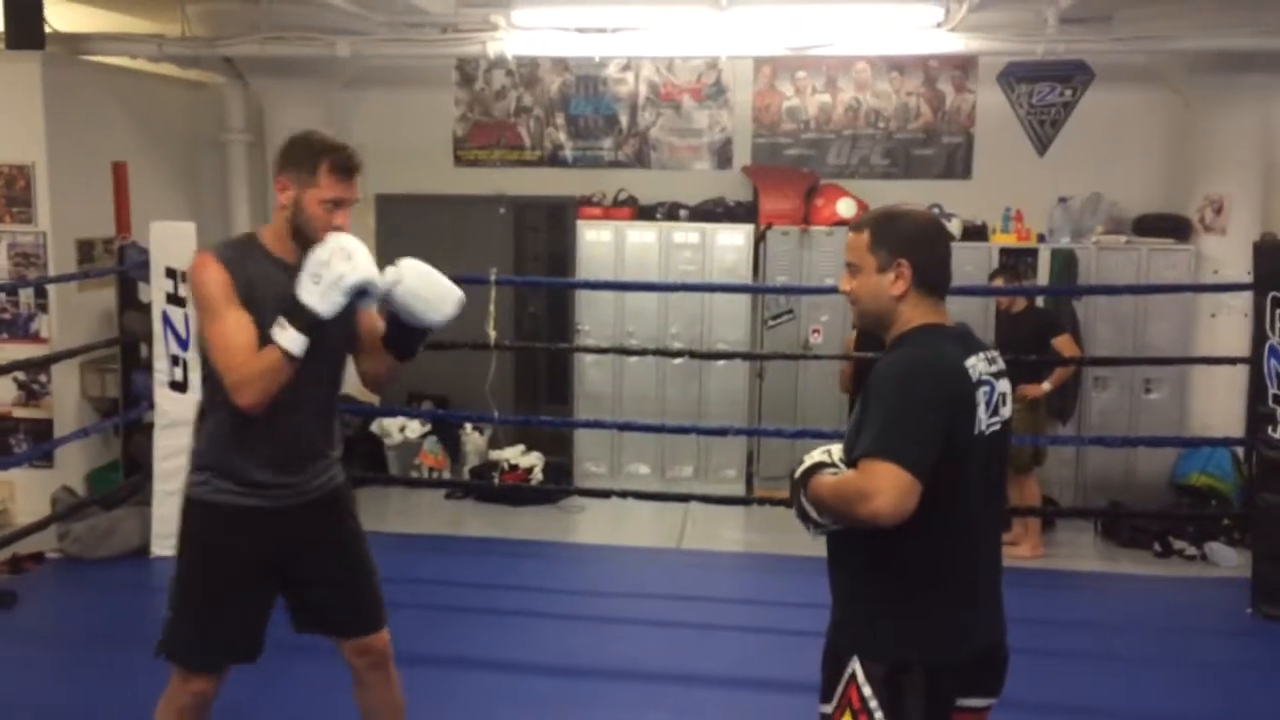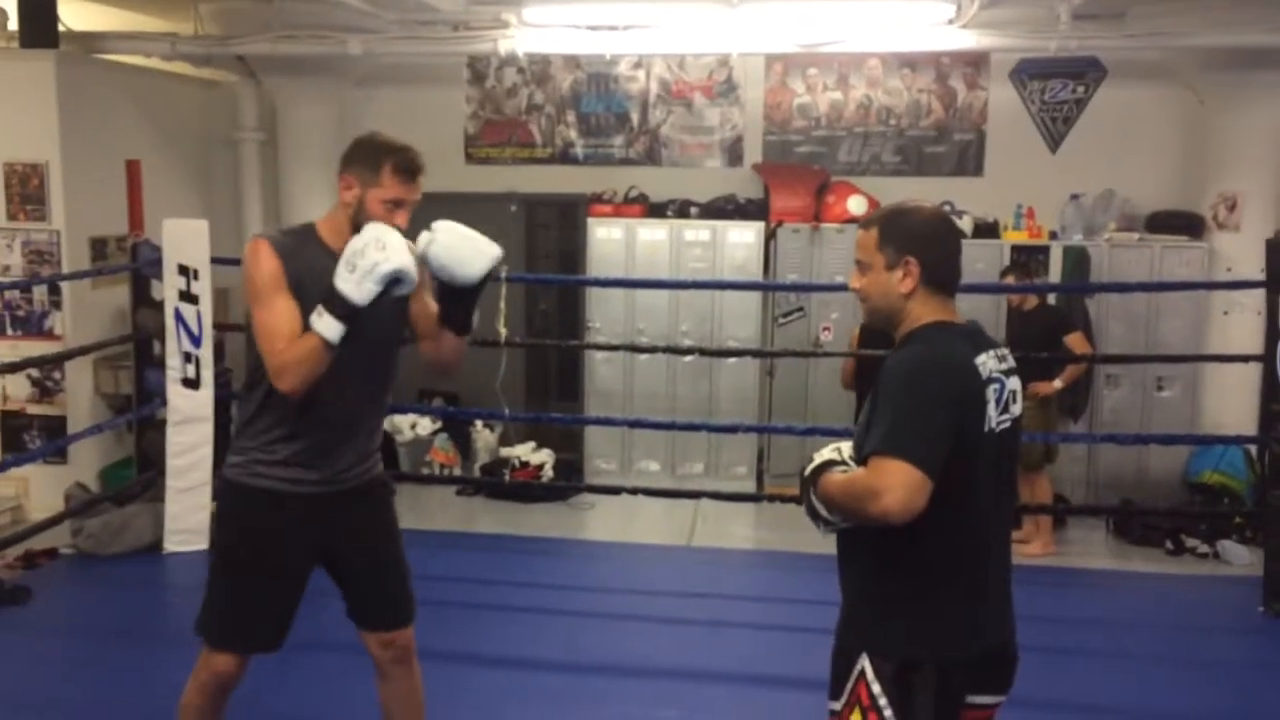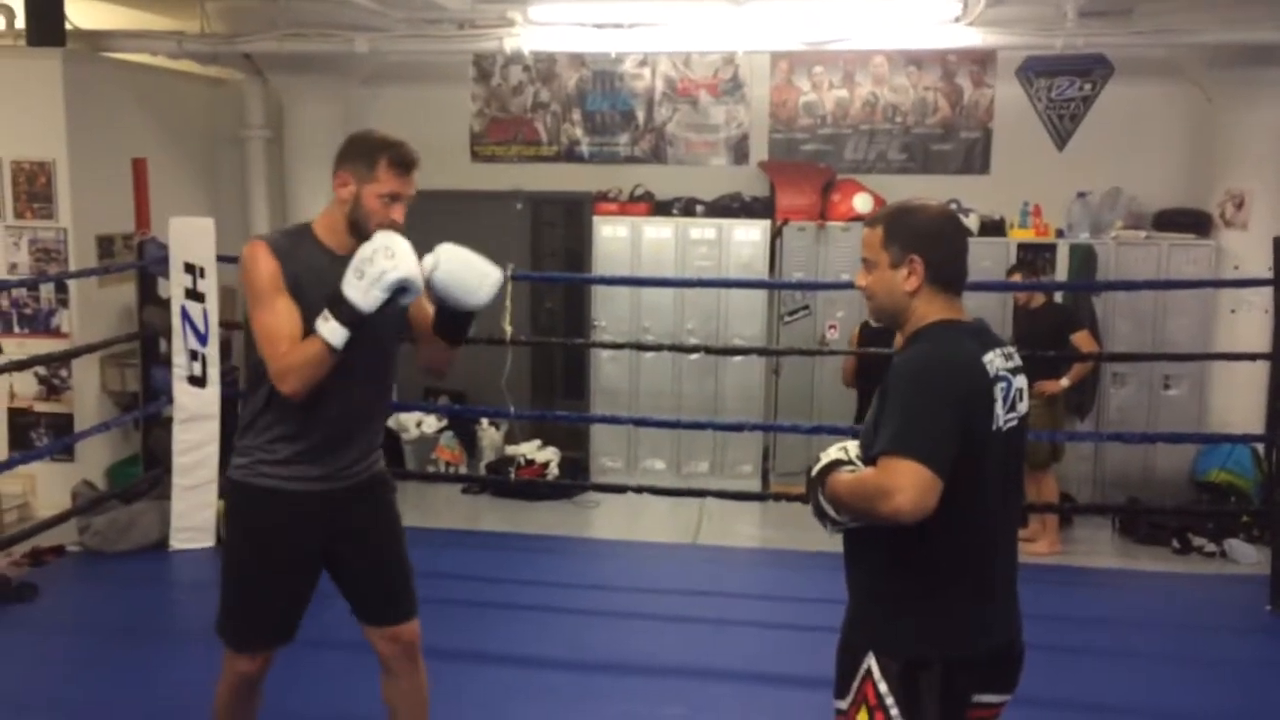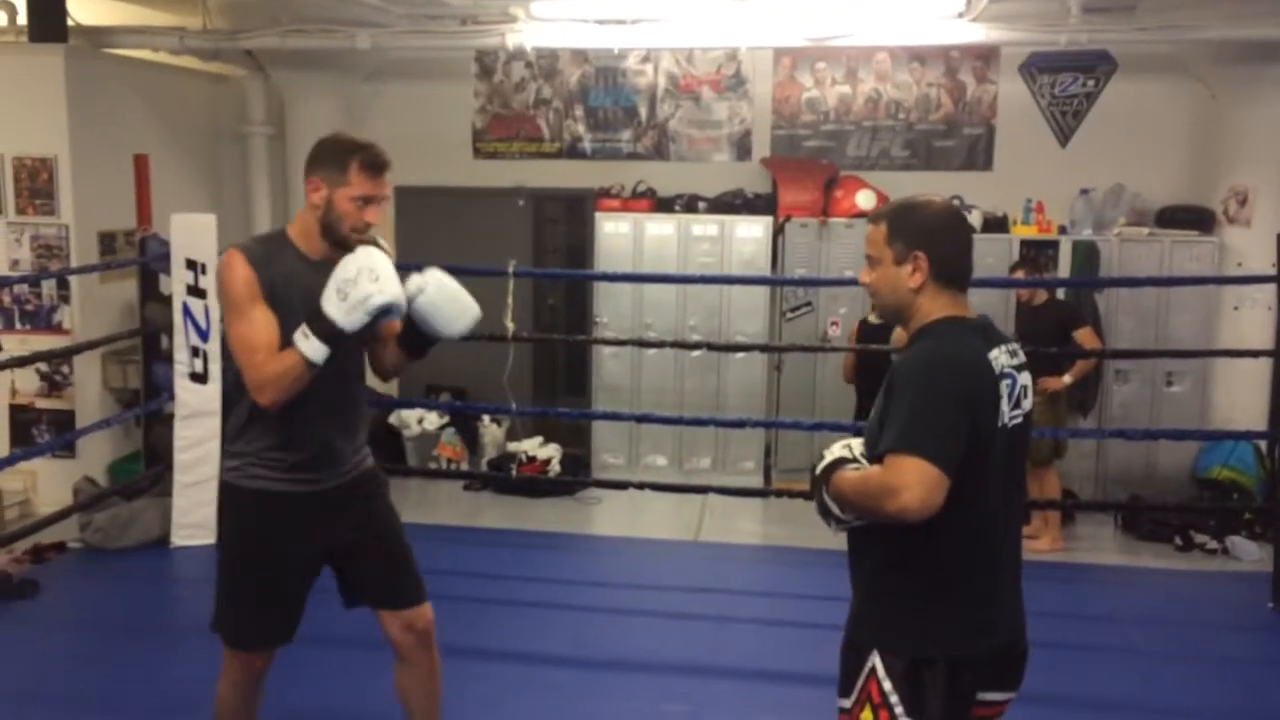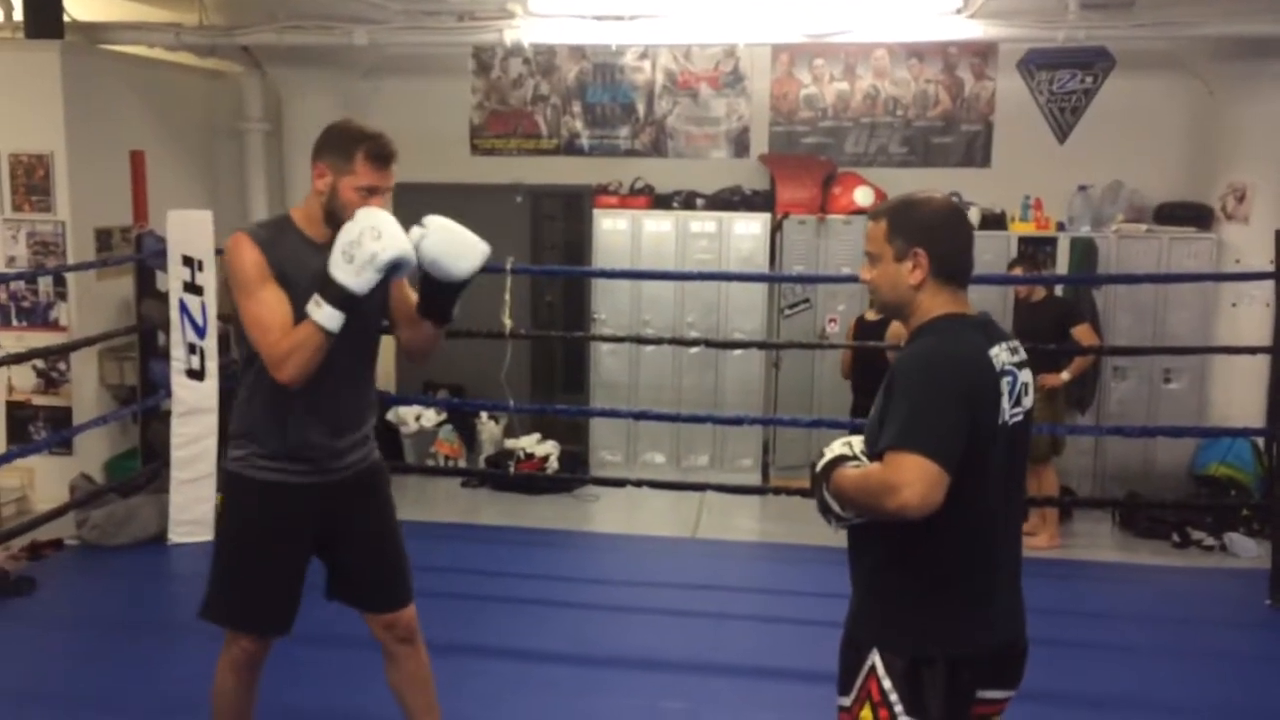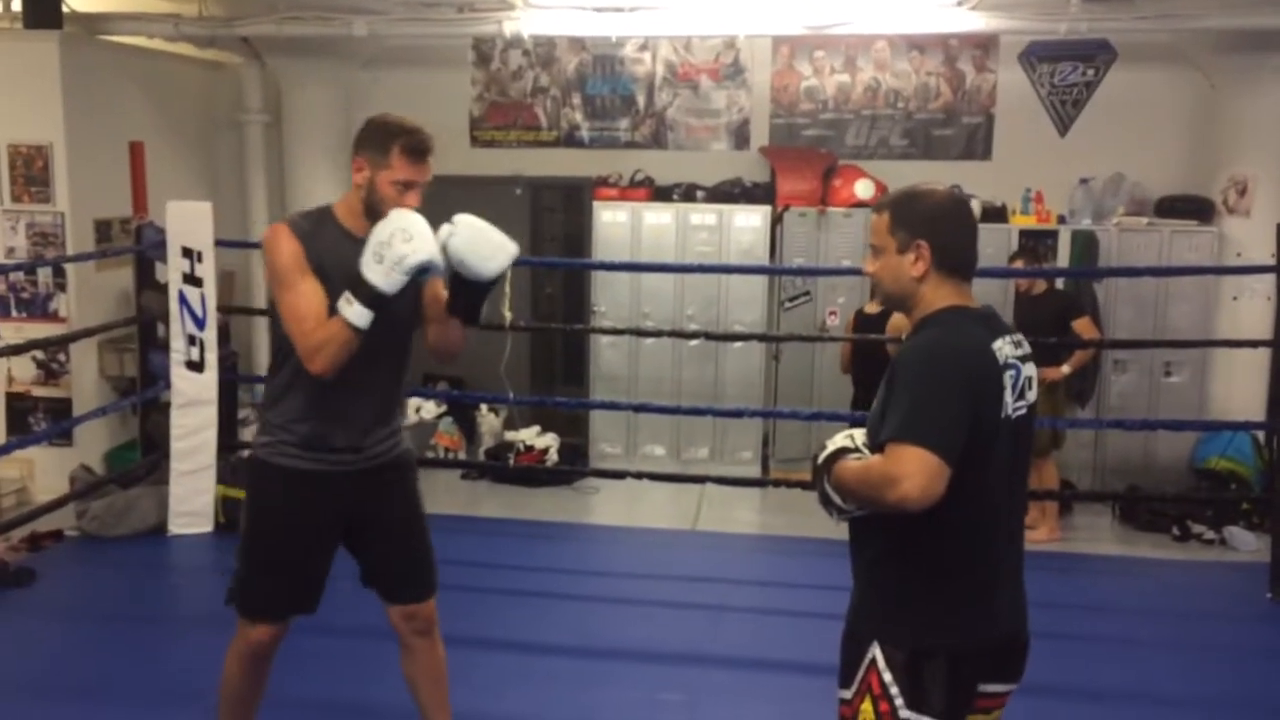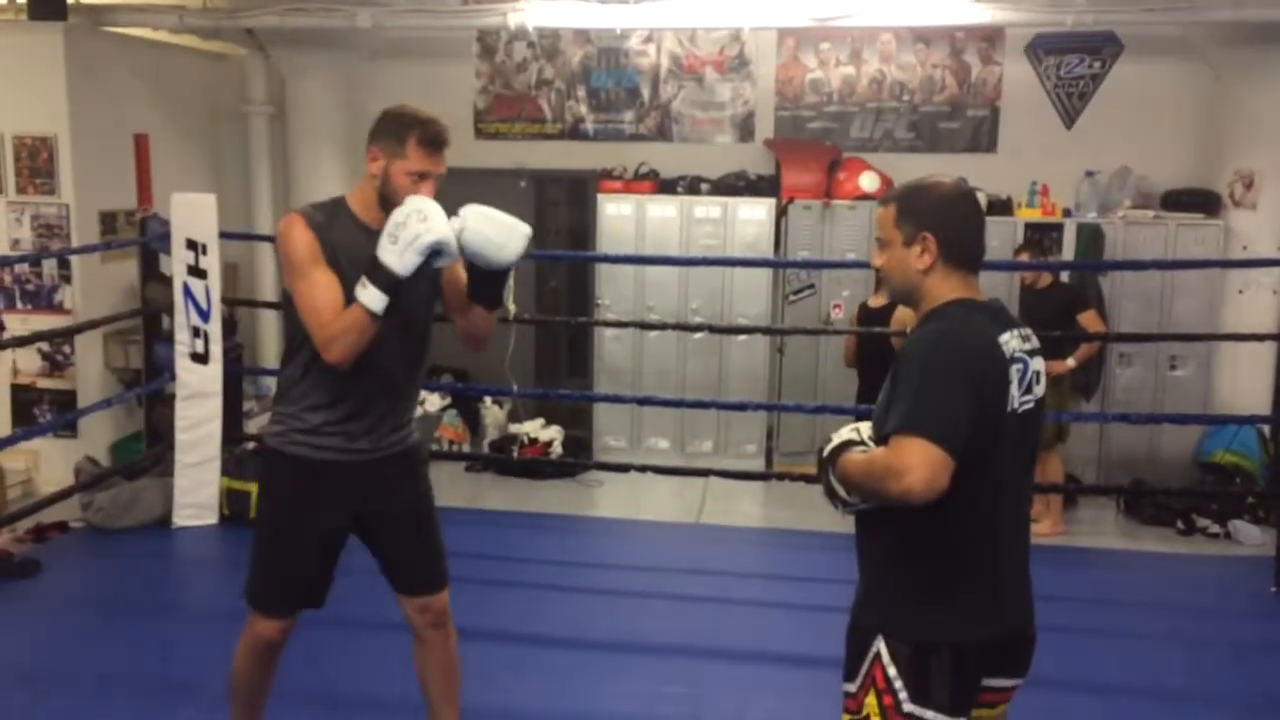
dt=0.2s
person 1, frame 1
left shoulder: (347, 265)
right shoulder: (218, 269)
left elbow: (376, 376)
right elbow: (247, 390)
left wrist: (409, 327)
right wrist: (308, 309)
left hip: (316, 495)
right hip: (229, 504)
left knee: (371, 649)
person 1, frame 2
left shoulder: (399, 261)
right shoulder: (273, 256)
left elbow: (445, 359)
right elbow: (288, 376)
left wrist: (460, 294)
right wrist: (343, 298)
left hip: (356, 484)
right hip: (267, 487)
left knee: (394, 643)
right knee: (223, 660)
person 1, frame 3
left shoulder: (393, 258)
right shoulder: (270, 257)
left elbow: (435, 360)
right elbow: (289, 377)
left wrist: (456, 312)
right wrist: (352, 305)
left hip: (358, 481)
right hip: (272, 488)
left knee: (401, 641)
right knee: (248, 659)
person 1, frame 4
left shoulder: (365, 262)
right shoulder: (246, 266)
left elbow: (385, 365)
right elbow: (266, 388)
left wrist: (421, 329)
right wrist: (331, 321)
left hip: (349, 478)
right hip: (264, 489)
left knee: (415, 626)
right knee: (249, 655)
person 1, frame 5
left shoulder: (378, 244)
right shoulder: (253, 249)
left elbow: (417, 346)
right elbow: (287, 365)
left wrist: (441, 287)
right wrist: (343, 286)
left hip: (353, 470)
right hip: (268, 478)
left knee: (399, 626)
right knee: (246, 641)
person 1, frame 6
left shoulder: (413, 239)
right shoulder: (292, 240)
left elbow: (447, 347)
right elbow: (319, 356)
left wrist: (473, 286)
right wrist: (373, 284)
left hip: (379, 461)
right hip: (294, 466)
left knee: (418, 617)
right knee: (260, 630)
person 1, frame 7
left shoulder: (428, 231)
right shoulder: (307, 231)
left elbow: (476, 334)
right elbow: (336, 347)
left wrist: (489, 273)
right wrist: (388, 269)
left hip: (391, 451)
right hip: (307, 456)
left knee: (432, 610)
right knee: (269, 625)
person 2, frame 1
left shoulder: (910, 371)
right shoulder: (976, 357)
left elbow: (882, 499)
left wrist: (813, 484)
right wrist: (846, 476)
left hip: (899, 645)
person 2, frame 2
left shoulder: (920, 368)
right shoulder: (988, 354)
left elbow: (892, 496)
left wrist: (824, 482)
right wrist: (857, 471)
left hip: (908, 642)
person 2, frame 3
left shoulder: (927, 367)
right shoulder: (992, 352)
left elbow: (902, 496)
left wrist: (833, 483)
right wrist: (866, 469)
left hip: (914, 641)
person 2, frame 4
left shoulder: (932, 364)
right shoulder: (996, 348)
left elbow: (909, 494)
left wrist: (838, 481)
right wrist: (873, 464)
left hip: (918, 639)
person 2, frame 5
left shoulder: (933, 360)
right shoulder: (997, 346)
left elbow: (909, 491)
left wrist: (838, 479)
right wrist: (872, 464)
left hip: (917, 637)
person 2, frame 6
left shoulder: (935, 353)
right shoulder: (1001, 339)
left elbow: (910, 484)
left wrist: (838, 471)
right wrist: (875, 457)
left hip: (918, 630)
person 2, frame 7
left shoulder: (941, 345)
right shoulder: (1011, 334)
left elbow: (914, 476)
left wrist: (844, 464)
right wrist: (879, 449)
left hip: (923, 622)
right hip: (997, 611)
person 3, frame 1
left shoulder: (1041, 318)
right shoulder: (1002, 318)
left elbow: (1073, 356)
left wrist: (1045, 386)
left hip: (1026, 402)
left knee: (1026, 470)
right knee: (1010, 468)
left ankle: (1034, 540)
right ankle: (1018, 529)
person 3, frame 2
left shoulder: (1052, 315)
right shoulder: (1014, 315)
left elbow: (1085, 353)
left wrist: (1057, 383)
left hip: (1037, 400)
left knee: (1037, 468)
right knee: (1021, 466)
left ankle: (1045, 538)
right ankle: (1029, 526)
person 3, frame 3
left shoulder: (1059, 313)
right shoulder: (1020, 313)
left elbow: (1091, 352)
left wrist: (1064, 382)
left hip: (1044, 399)
left knee: (1043, 467)
right knee: (1027, 465)
left ankle: (1052, 537)
right ankle: (1035, 525)
person 3, frame 4
left shoulder: (1062, 310)
right shoulder: (1023, 310)
left elbow: (1094, 349)
left wrist: (1066, 379)
left hip: (1047, 396)
left knee: (1045, 463)
right knee: (1029, 462)
left ankle: (1054, 534)
right ankle: (1037, 522)
person 3, frame 5
left shoulder: (1060, 307)
right shoulder: (1021, 306)
left elbow: (1092, 346)
left wrist: (1064, 375)
left hip: (1045, 393)
left knee: (1043, 460)
right knee: (1027, 458)
left ankle: (1051, 531)
right ankle: (1035, 519)
person 3, frame 6
left shoulder: (1061, 300)
right shoulder: (1021, 299)
left elbow: (1093, 338)
left wrist: (1065, 369)
left hip: (1046, 386)
left knee: (1043, 454)
right knee: (1027, 451)
left ankle: (1051, 525)
right ankle: (1035, 512)
person 3, frame 7
left shoulder: (1066, 293)
right shoulder: (1026, 292)
left elbow: (1098, 332)
left wrist: (1070, 362)
left hip: (1052, 380)
left knee: (1048, 447)
left ankle: (1055, 518)
right ankle: (1039, 505)
